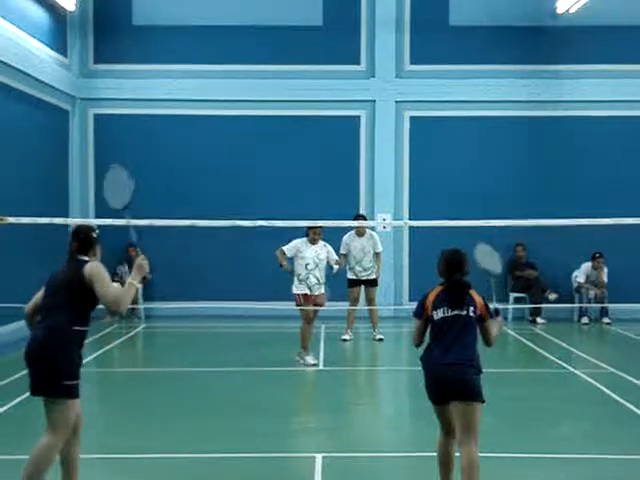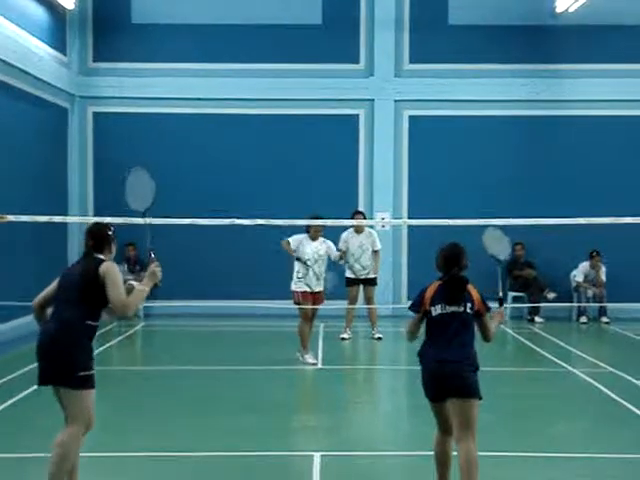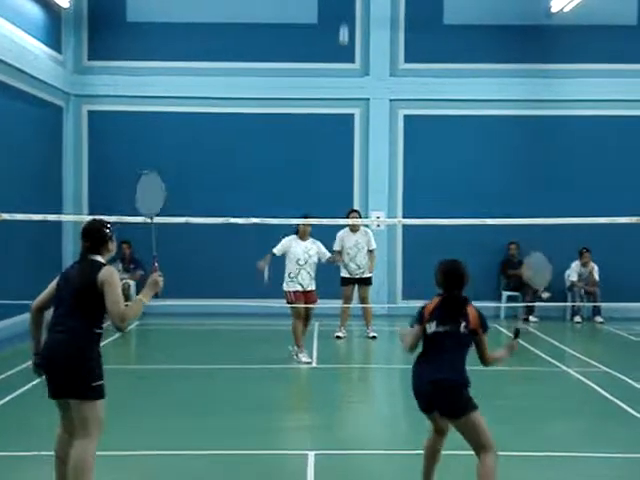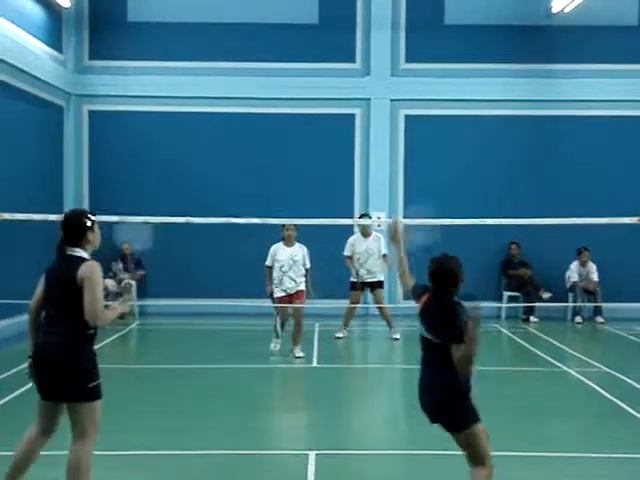
dt=0.4s
person 1, frame 1
left shoulder: (61, 273)
right shoulder: (92, 268)
left elbow: (30, 312)
right elbow: (117, 305)
right wrist: (135, 276)
left hip: (41, 349)
right hip: (60, 352)
left knee: (72, 425)
right knee: (58, 433)
person 1, frame 2
left shoulder: (73, 269)
right shoulder: (107, 267)
left elbow: (38, 304)
right elbow: (124, 309)
right wrist: (147, 282)
left hip: (51, 343)
right hip: (72, 345)
left knee: (78, 422)
right knee: (79, 425)
person 1, frame 3
left shoulder: (70, 271)
right shoulder: (106, 273)
left elbow: (36, 308)
right elbow: (121, 321)
left wrist: (38, 350)
right wrist: (148, 291)
left hip: (54, 352)
right hip: (79, 355)
left knee: (69, 426)
right knee: (88, 434)
person 1, frame 4
left shoulder: (54, 267)
right shoulder: (89, 268)
left elbow: (35, 311)
right elbow: (95, 320)
left wrist: (36, 352)
right wrist: (119, 307)
left hip: (47, 352)
right hip: (73, 356)
left knee: (44, 428)
right knee: (85, 436)
person 2, frame 1
left shoulder: (430, 298)
right shoulder: (476, 300)
left elbow: (417, 341)
right elbow: (489, 340)
right wrist: (498, 325)
left hip: (434, 373)
right hip: (465, 372)
left knee: (447, 432)
right knee: (468, 442)
person 2, frame 2
left shoulder: (428, 293)
right shoulder: (473, 295)
left elbow: (411, 335)
right elbow: (488, 336)
right wrist: (497, 319)
left hip: (432, 369)
right hip: (462, 369)
left knee: (444, 430)
right knee: (466, 439)
person 2, frame 3
left shoulder: (427, 309)
right shoulder: (473, 314)
left elbow: (410, 346)
right elbow: (486, 359)
left wrist: (404, 336)
right wrist: (507, 351)
left hip: (422, 385)
right hip: (452, 386)
left knee: (439, 430)
right knee: (487, 452)
person 2, frame 4
left shoulder: (426, 299)
right shoulder: (455, 316)
left elbow: (405, 279)
right elbow: (463, 369)
left wrist: (398, 244)
right wrist: (472, 338)
left hip: (429, 392)
right hip: (450, 396)
left knee: (478, 442)
person 3, frame 1
left shoulder: (326, 247)
right shoulder: (298, 244)
left elbow: (335, 261)
right elbow: (280, 252)
left wrist: (339, 264)
right wrist: (283, 262)
left hip: (318, 289)
right hip: (302, 288)
left knee: (311, 320)
right knee: (307, 319)
left ankle: (303, 352)
right ankle: (306, 353)
person 3, frame 2
left shoulder: (326, 243)
right shoulder: (300, 239)
left elbow: (338, 257)
right elbow: (285, 242)
left wrist: (341, 256)
right wrist: (293, 253)
left hip: (318, 286)
right hip: (301, 286)
left knee: (311, 319)
right knee: (305, 318)
left ankle: (303, 350)
right ankle: (305, 352)
person 3, frame 3
left shoulder: (316, 244)
right shoulder: (289, 241)
left elbow: (329, 259)
right elbow: (273, 252)
left wrist: (336, 258)
right wrist: (264, 262)
left hip: (310, 286)
right hip: (293, 286)
left knee: (307, 317)
right knee: (298, 316)
left ankle: (297, 346)
right ankle: (300, 351)
person 3, frame 4
left shoulder: (302, 249)
right shoulder: (275, 249)
left elbow: (307, 269)
right elbow: (269, 267)
left wrist: (309, 286)
right wrist: (268, 285)
left hip: (298, 287)
right hip: (280, 289)
left knee: (298, 316)
right knee: (283, 318)
left ankle: (296, 347)
right ankle: (277, 337)
person 4, frame 1
left shoulder: (373, 236)
right shoulder: (347, 238)
left elbow: (377, 254)
right elbow: (343, 255)
left wrist: (378, 269)
right wrist: (341, 264)
left hip: (370, 274)
right hip: (353, 275)
left knee: (371, 302)
right knee: (353, 302)
left ankle: (376, 331)
right ankle: (349, 331)
person 4, frame 2
left shoulder: (372, 234)
right shoulder: (346, 235)
left elbow: (376, 252)
right elbow: (342, 252)
left wrist: (376, 266)
right wrist: (341, 258)
left hip: (369, 273)
right hip: (352, 273)
left knee: (370, 300)
right knee: (352, 301)
left ankle: (374, 330)
right ankle: (347, 330)
person 4, frame 3
left shoulder: (367, 233)
right shoulder: (341, 234)
left elbow: (371, 251)
right elbow: (337, 252)
left wrist: (371, 265)
right wrist: (340, 261)
left hip: (364, 272)
right hip: (347, 273)
left knee: (364, 300)
right knee: (346, 300)
left ankle: (369, 329)
right ankle: (342, 329)
person 4, frame 4
left shoulder: (379, 238)
right shoulder: (353, 240)
left elbow: (384, 255)
right elbow: (347, 258)
left wrist: (386, 266)
right wrist: (352, 270)
left hip: (376, 277)
right hip: (358, 278)
left knee: (380, 304)
right knee: (353, 304)
left ankle: (392, 329)
right ankle: (343, 329)
